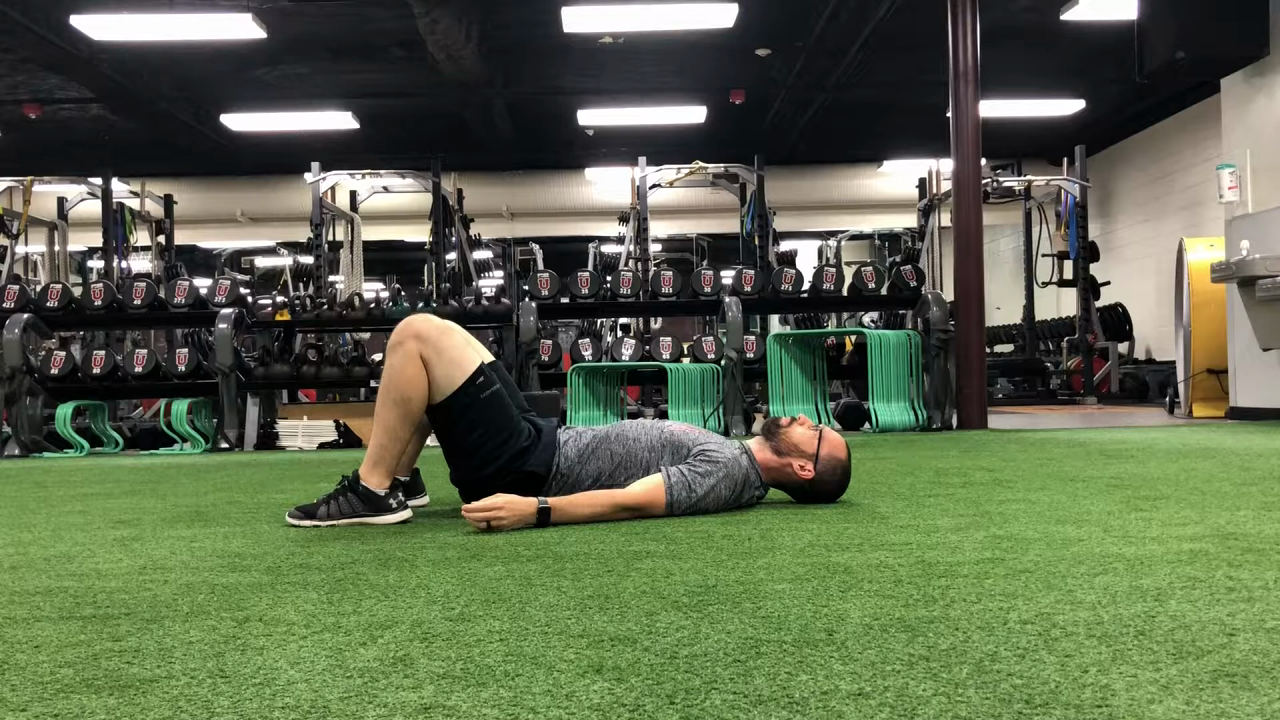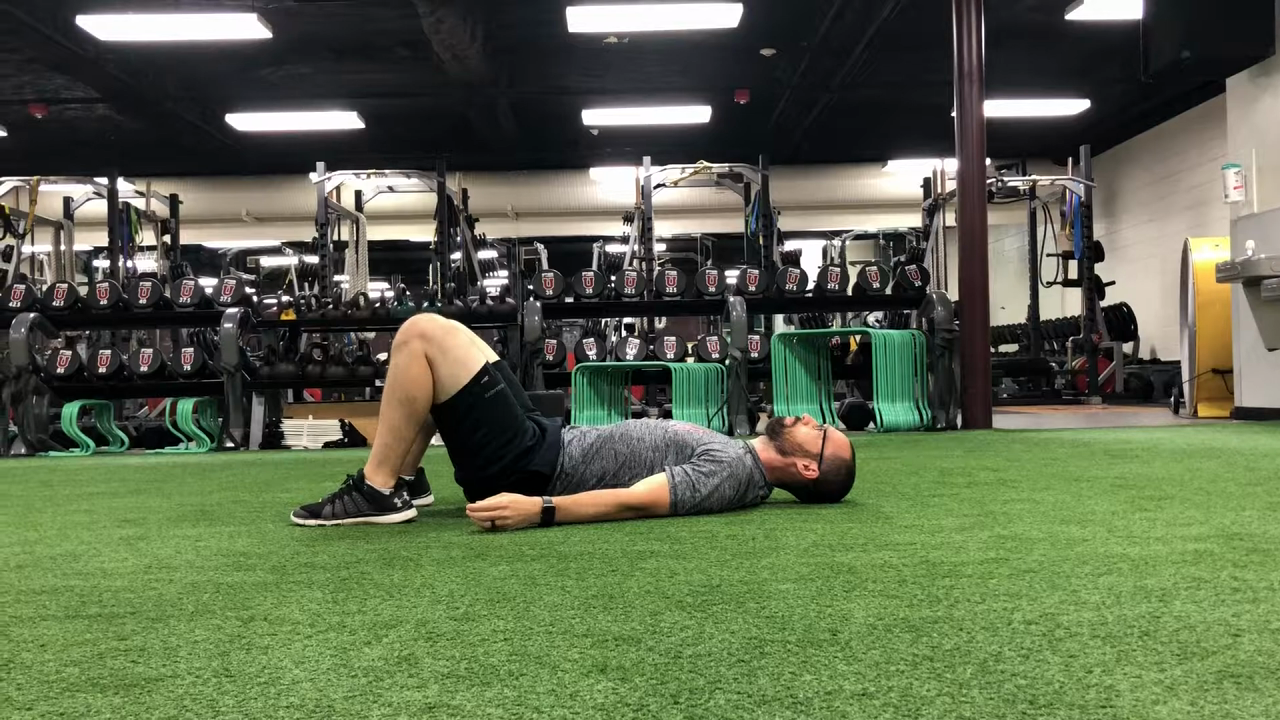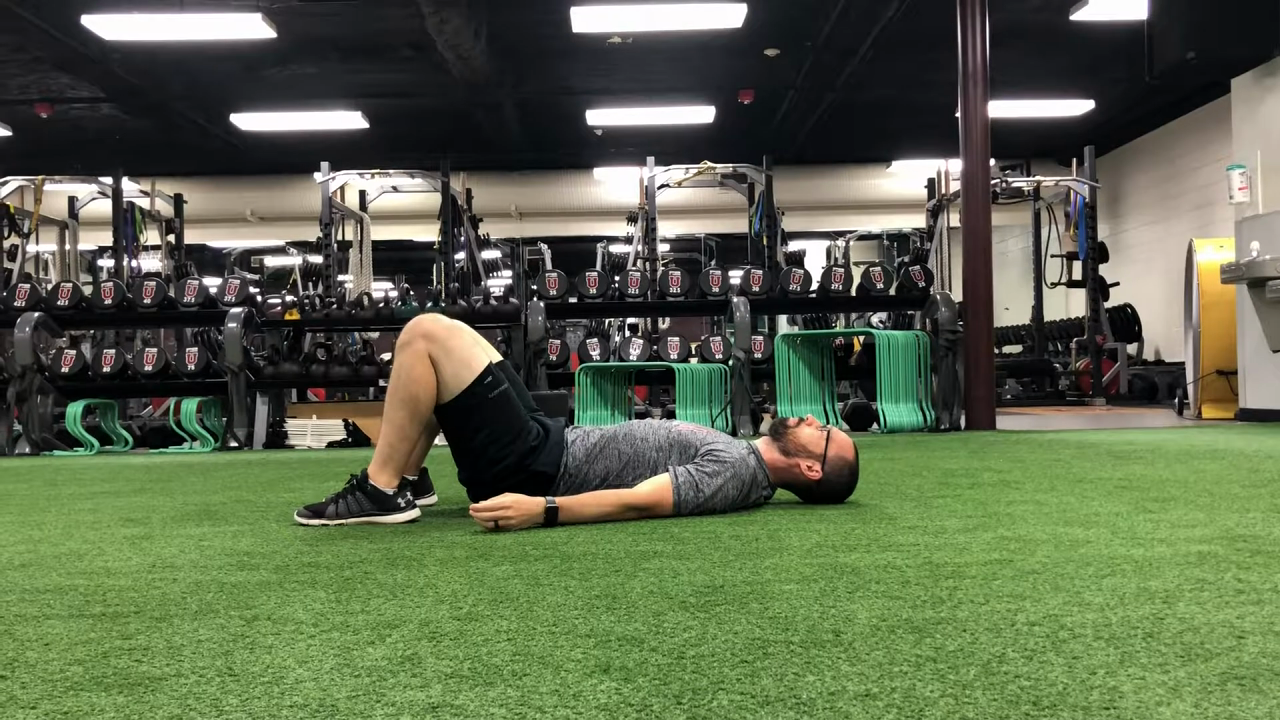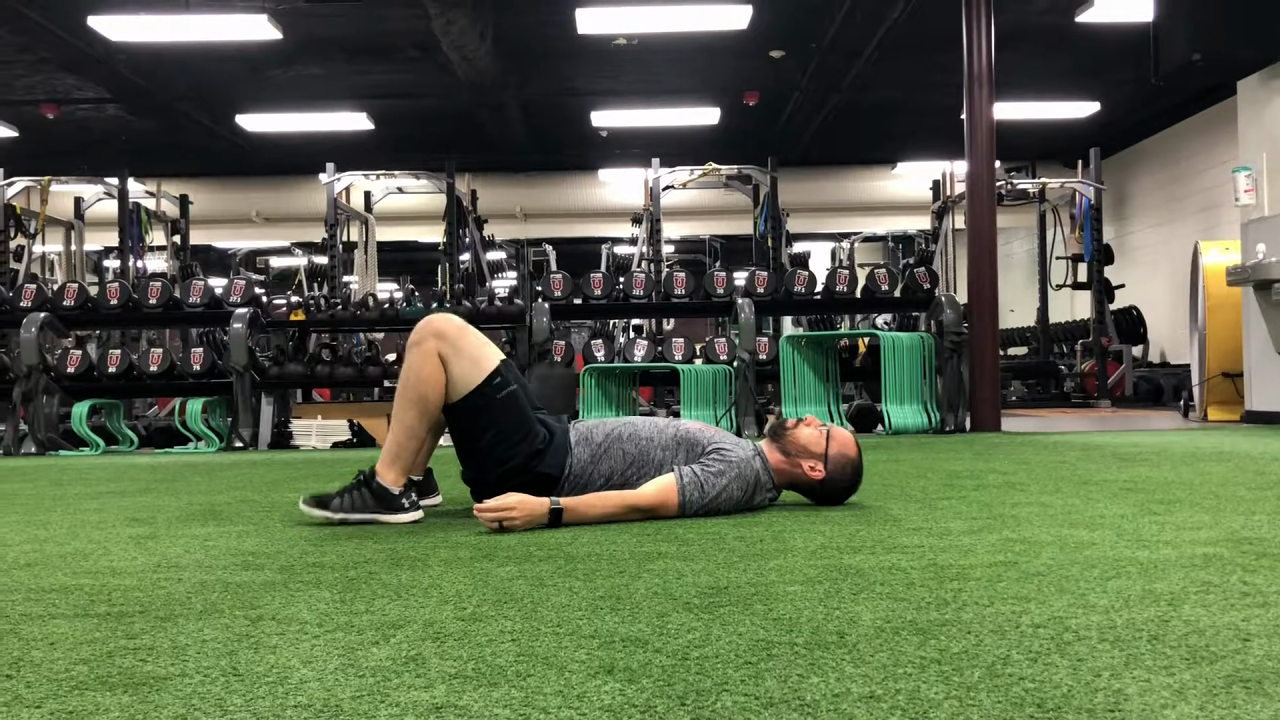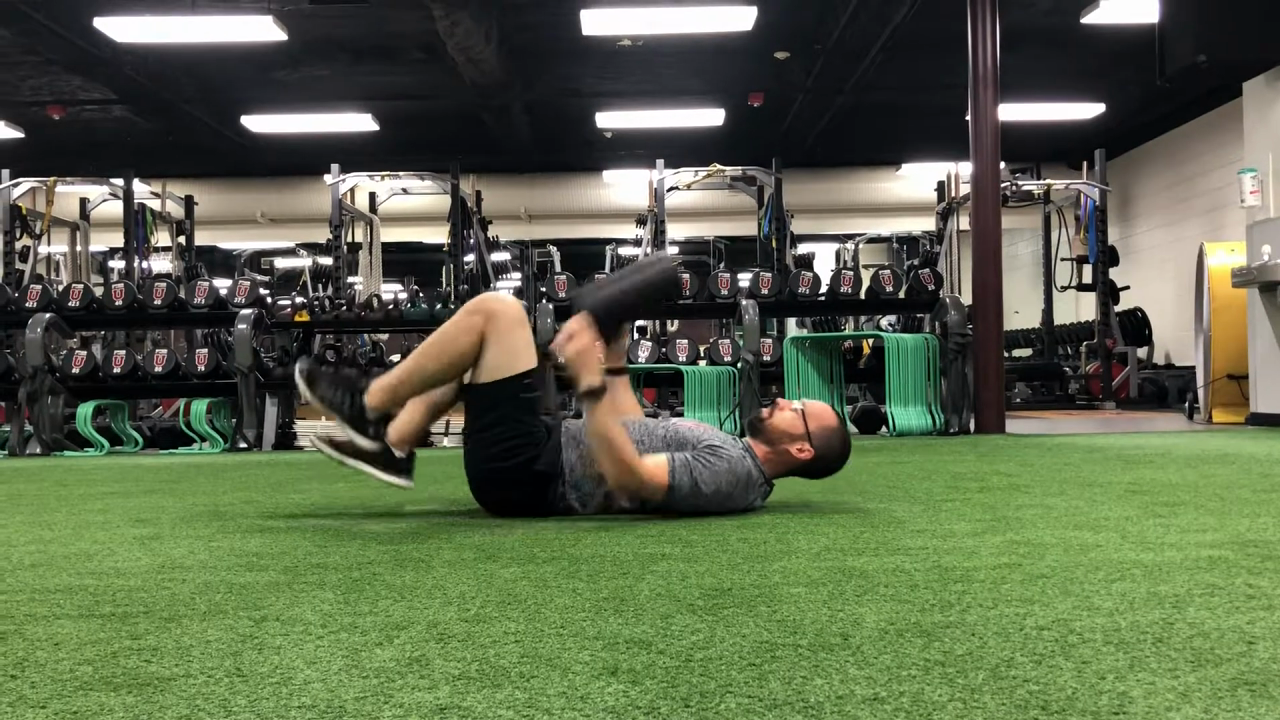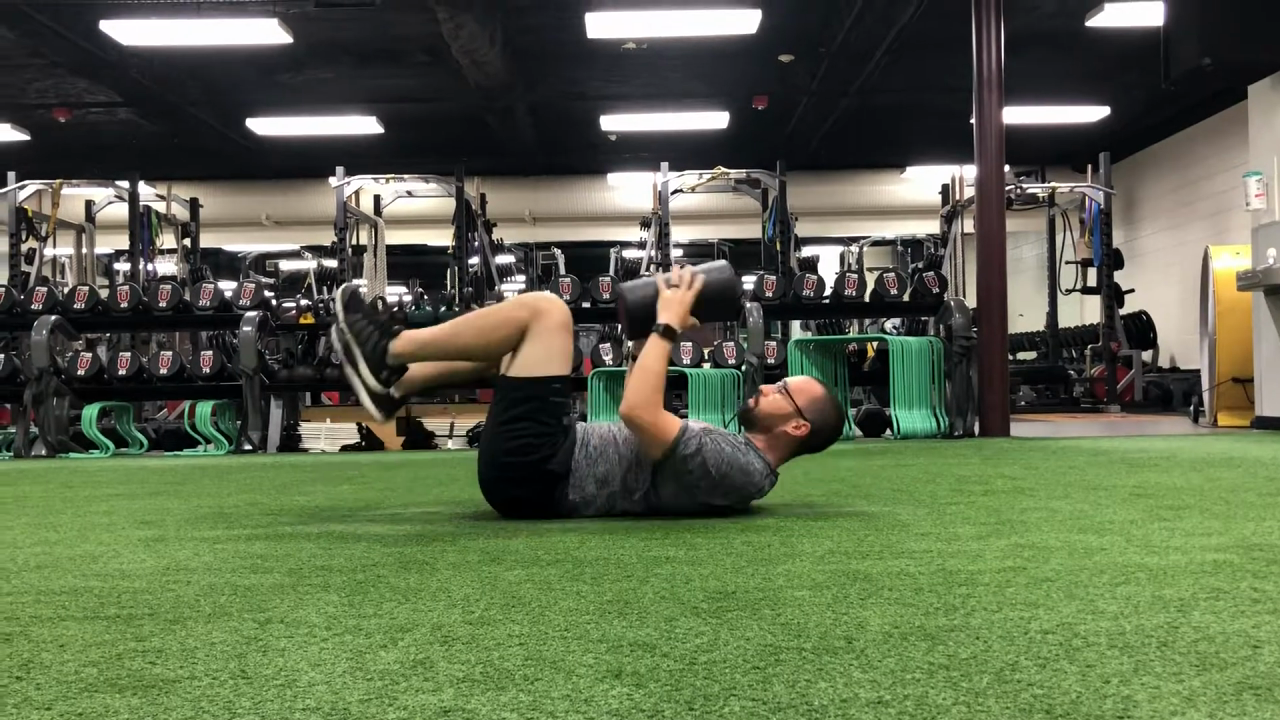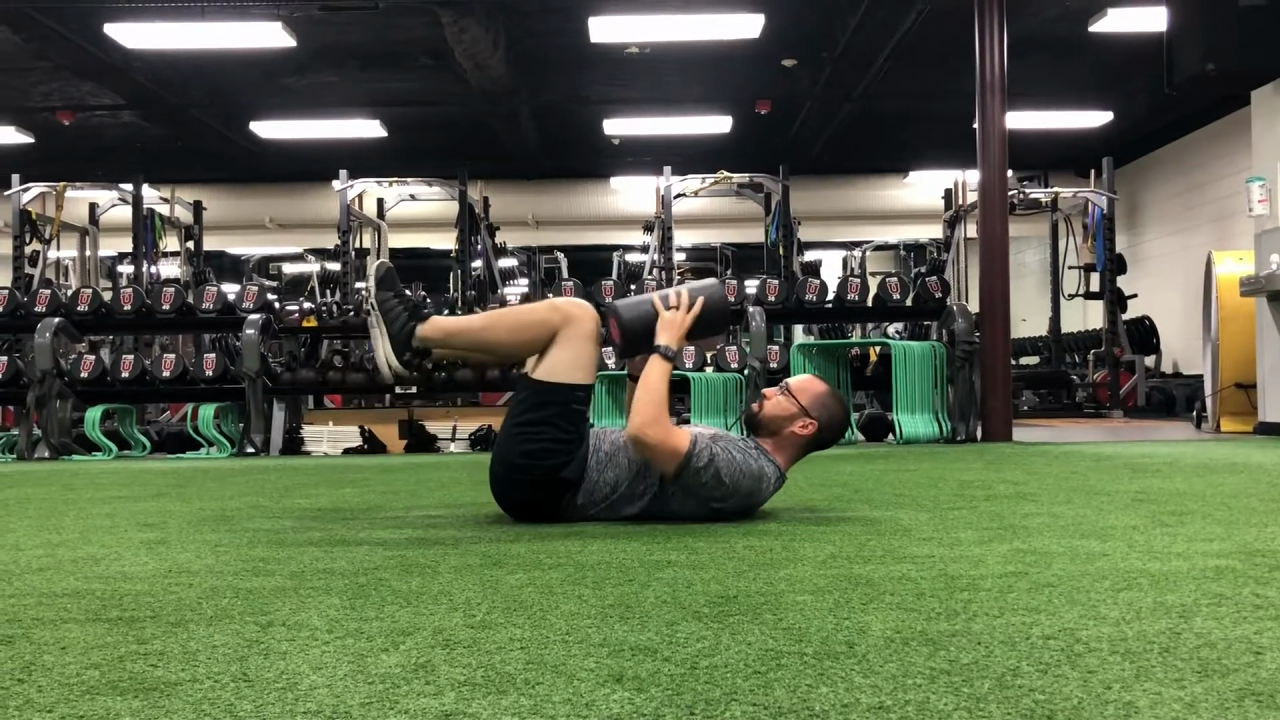
dt=0.3s
person 1, frame 1
left shoulder: (728, 471)
right shoulder: (728, 455)
left elbow: (629, 501)
left wrist: (533, 509)
left hip: (525, 468)
right hip: (546, 438)
left knee: (417, 334)
right knee: (434, 340)
left ankle: (373, 490)
right ankle: (399, 478)
person 1, frame 2
left shoulder: (732, 472)
right shoulder: (734, 456)
left elbow: (633, 503)
left wrist: (536, 508)
left hip: (525, 467)
right hip: (549, 442)
left knee: (421, 334)
right knee: (439, 335)
left ankle: (378, 492)
right ankle: (404, 478)
person 1, frame 3
left shoulder: (737, 470)
right shoulder: (737, 454)
left elbow: (637, 501)
left wrist: (540, 508)
left hip: (531, 467)
right hip: (553, 439)
left knee: (425, 334)
right knee: (442, 338)
left ankle: (382, 490)
right ankle: (407, 477)
person 1, frame 4
left shoulder: (741, 473)
right shoulder: (742, 457)
left elbow: (639, 503)
left wrist: (545, 509)
left hip: (537, 468)
right hip: (560, 442)
left knee: (436, 332)
right knee: (451, 346)
left ankle: (387, 487)
right ankle: (410, 480)
person 1, frame 5
left shoulder: (732, 473)
right shoulder: (733, 457)
left elbow: (626, 478)
left wrist: (592, 379)
right wrist: (614, 362)
left hip: (524, 472)
right hip: (537, 442)
left knee: (495, 309)
right knee: (477, 343)
left ankle: (366, 409)
right ankle: (391, 448)
person 1, frame 6
left shoulder: (735, 468)
right shoulder: (736, 455)
left elbow: (637, 413)
right elbow: (646, 420)
left wrist: (668, 324)
right wrist: (649, 347)
left hip: (531, 476)
right hip: (539, 473)
left knee: (544, 309)
right knee: (520, 333)
left ankle: (387, 354)
right ankle: (392, 382)
person 1, frame 7
left shoulder: (745, 474)
right shoulder: (744, 457)
left elbow: (645, 433)
right elbow: (653, 433)
left wrist: (666, 346)
right wrist: (643, 364)
left hip: (540, 477)
right hip: (551, 476)
left knee: (574, 315)
right knee: (548, 333)
left ankle: (414, 334)
right ankle: (415, 348)
